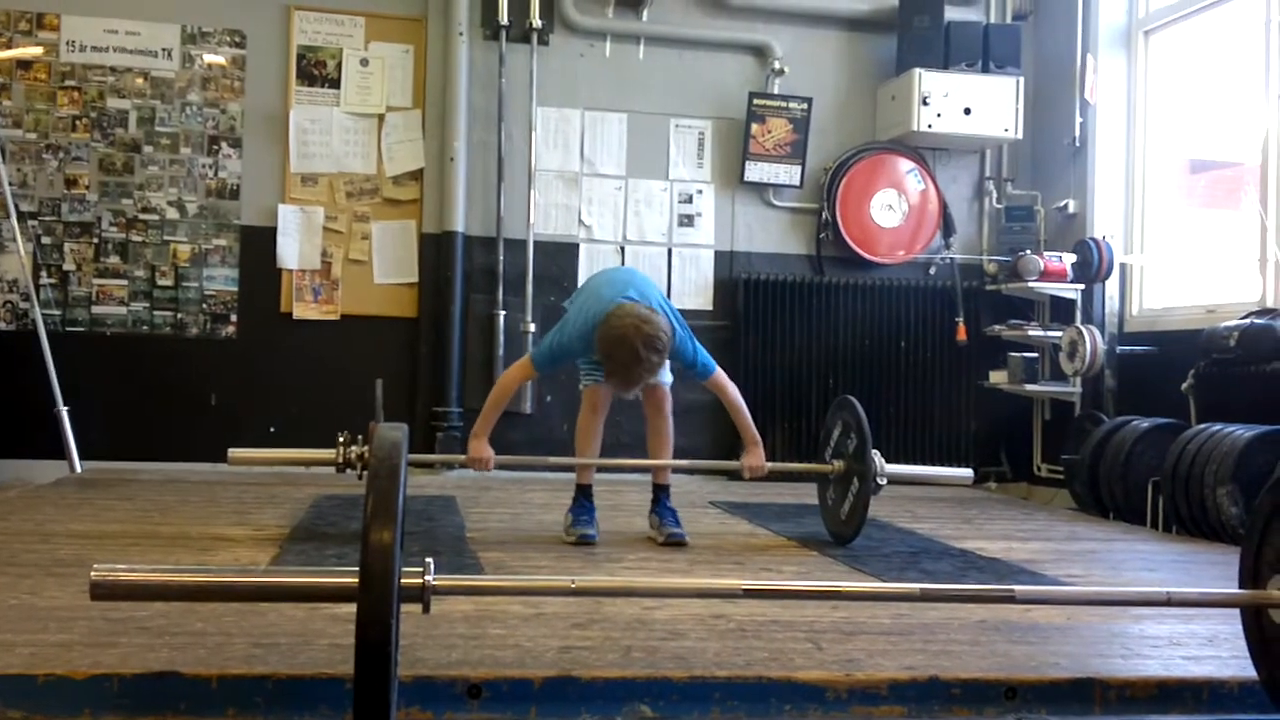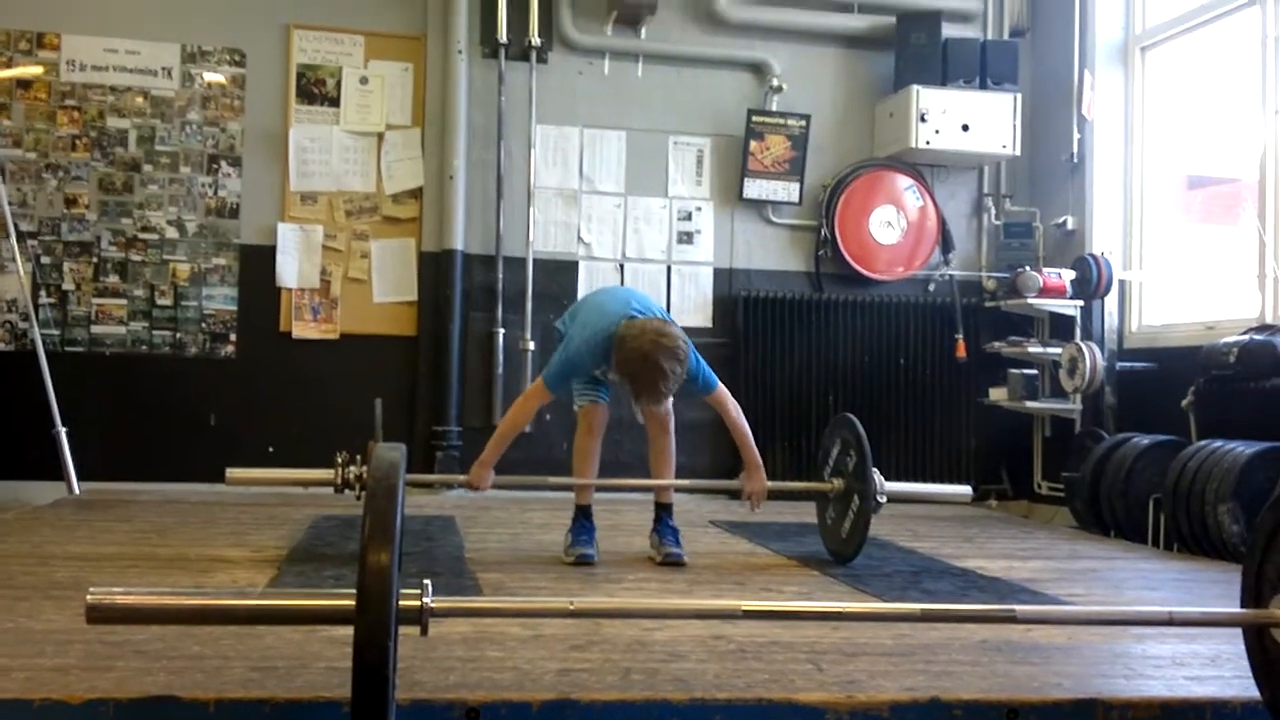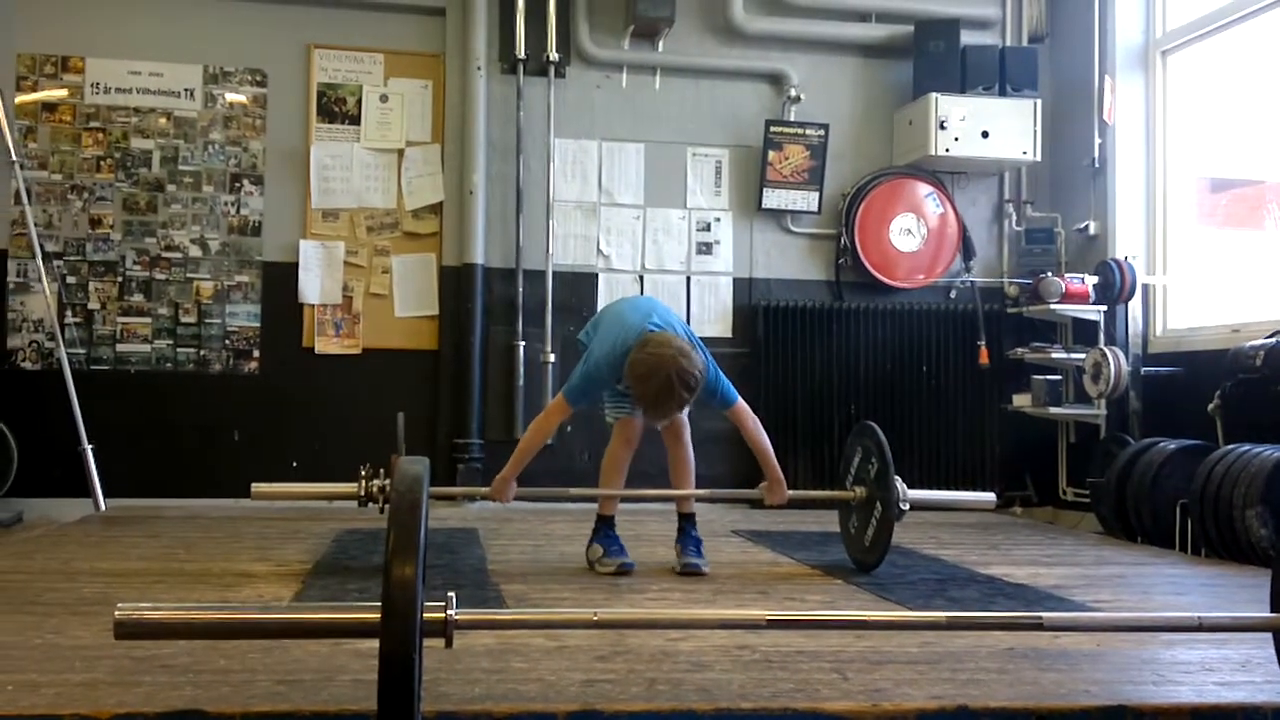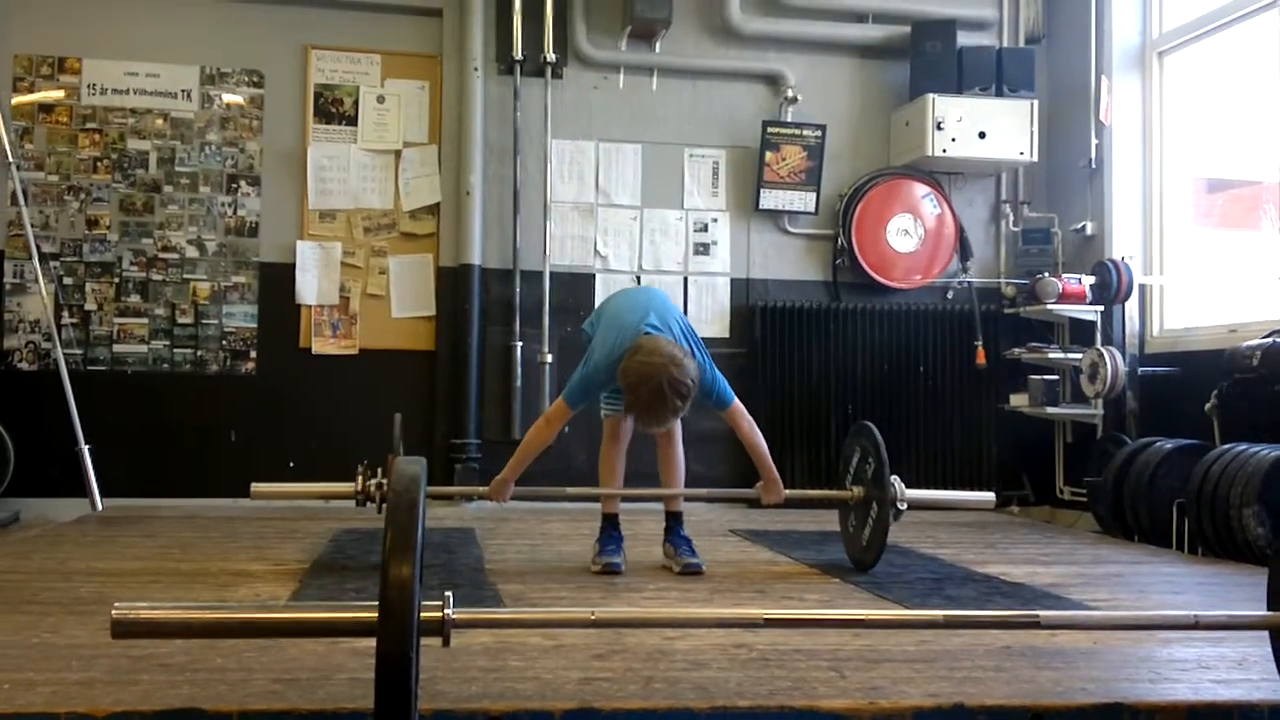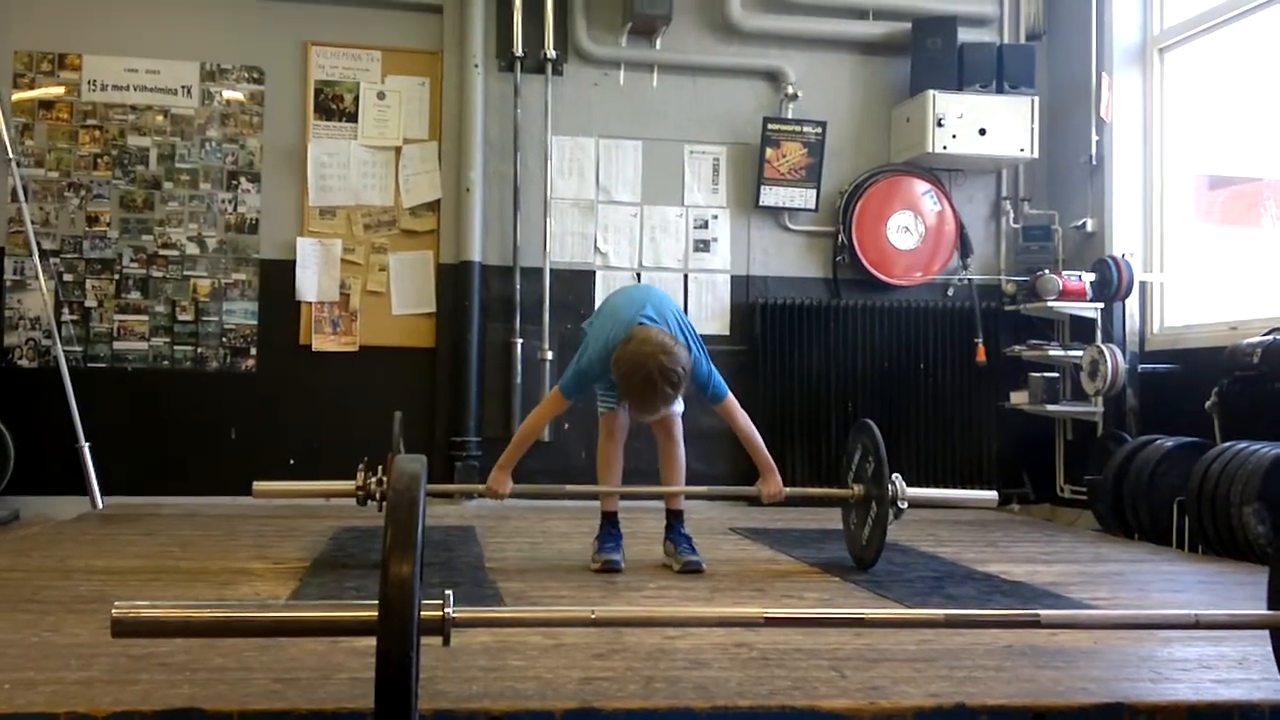
dt=0.5s
person 1, frame 1
left shoulder: (671, 334)
right shoulder: (578, 331)
left elbow: (724, 385)
right elbow: (515, 375)
left wrist: (754, 445)
right wrist: (479, 437)
left hip: (645, 310)
right hip: (594, 319)
left knee: (659, 398)
right knee: (596, 397)
left ankle: (661, 503)
right ankle: (582, 502)
person 1, frame 2
left shoulder: (675, 349)
right shoulder: (585, 346)
left elbow: (727, 404)
right elbow: (530, 400)
left wrist: (754, 468)
right wrist: (485, 464)
right hip: (590, 337)
left knee: (662, 418)
right knee: (592, 417)
left ankle: (663, 523)
right ankle: (582, 523)
person 1, frame 3
left shoulder: (695, 362)
right shoulder: (605, 359)
left elbow: (746, 419)
right elbow: (551, 416)
left wrist: (775, 480)
right wrist: (507, 477)
left hip: (663, 332)
right hip: (611, 340)
left knee: (677, 429)
right knee: (628, 429)
left ankle: (687, 533)
right ankle: (603, 533)
person 1, frame 4
left shoulder: (694, 363)
right shoulder: (605, 361)
left elbow: (743, 421)
right elbow: (551, 421)
left wrist: (771, 480)
right wrist: (506, 479)
left knee: (670, 430)
right knee: (616, 428)
left ankle: (674, 533)
right ankle: (609, 533)
person 1, frame 5
left shoulder: (690, 355)
right shoulder: (599, 353)
left elbow: (735, 415)
right elbow: (547, 410)
left wrist: (770, 473)
right wrist: (502, 469)
left hip: (663, 325)
right hip: (614, 339)
left knee: (670, 425)
right knee: (613, 426)
left ankle: (676, 531)
right ankle: (609, 530)
